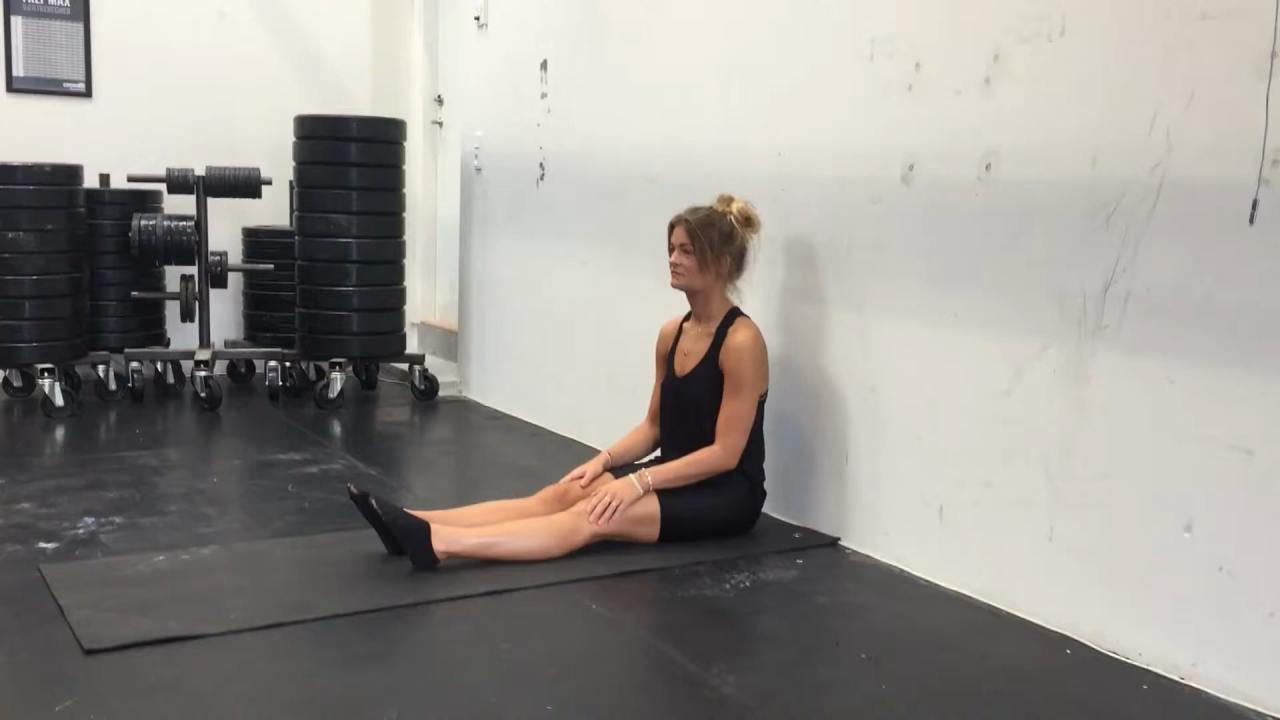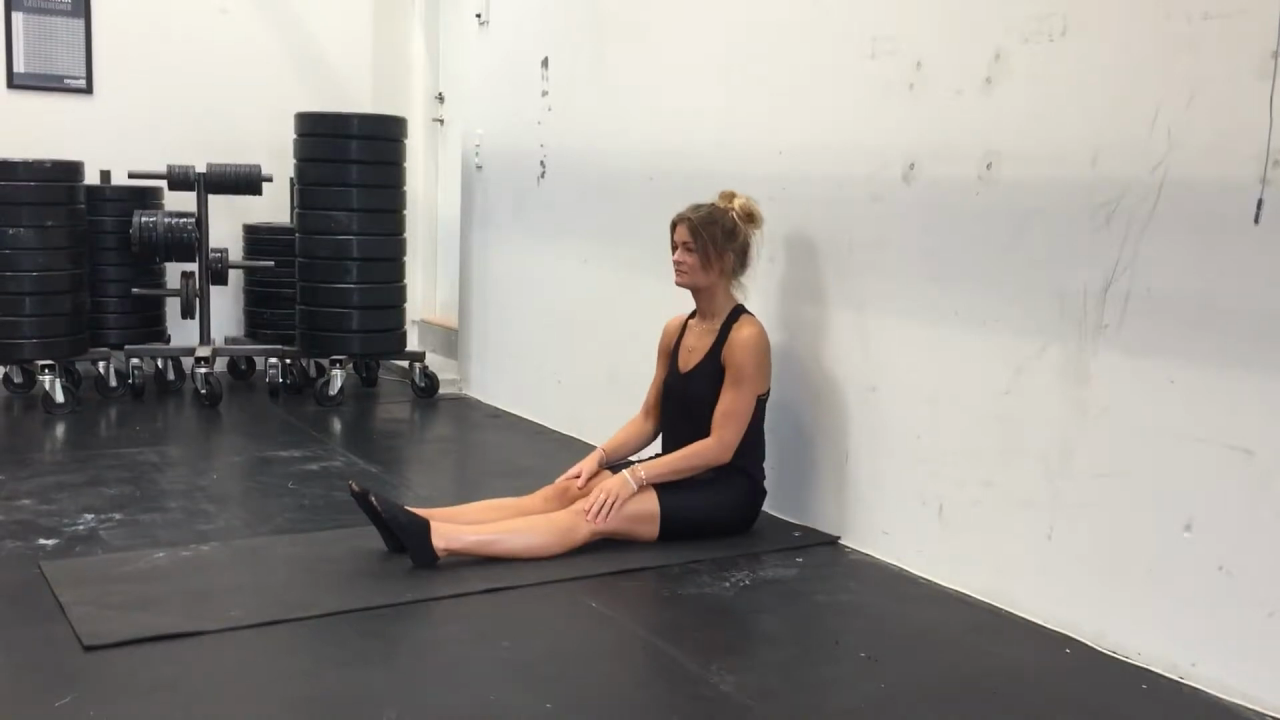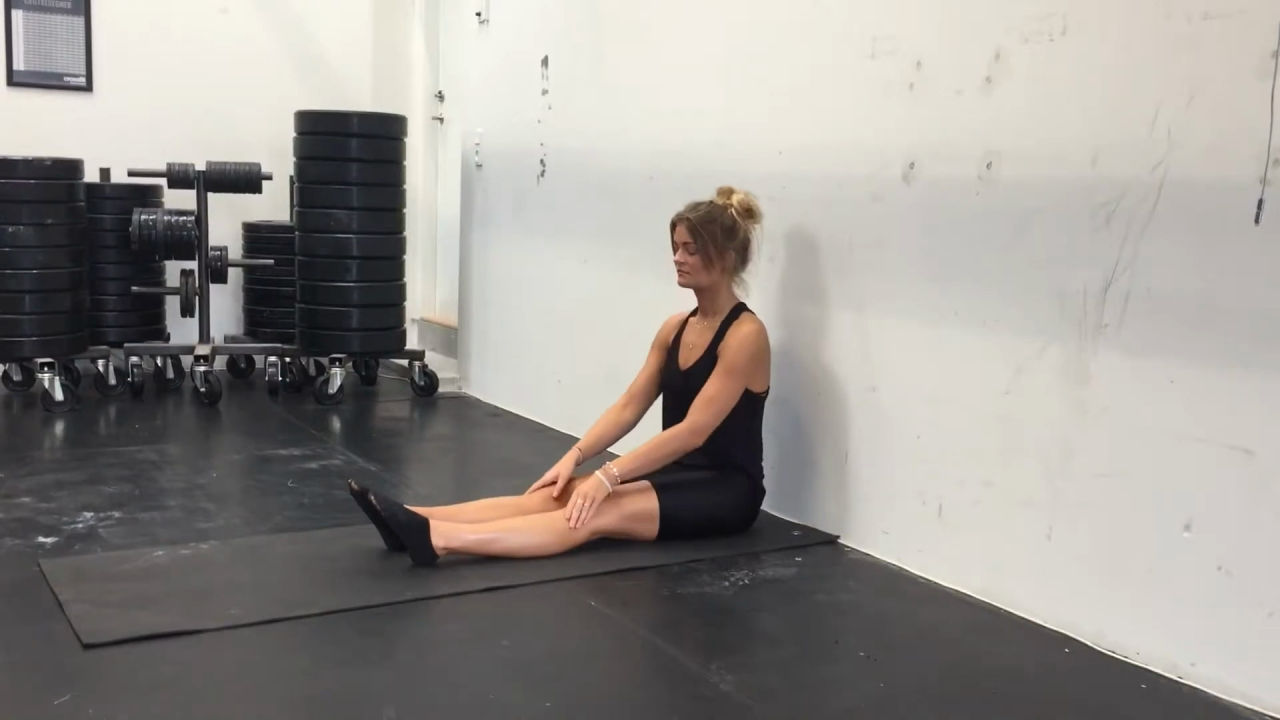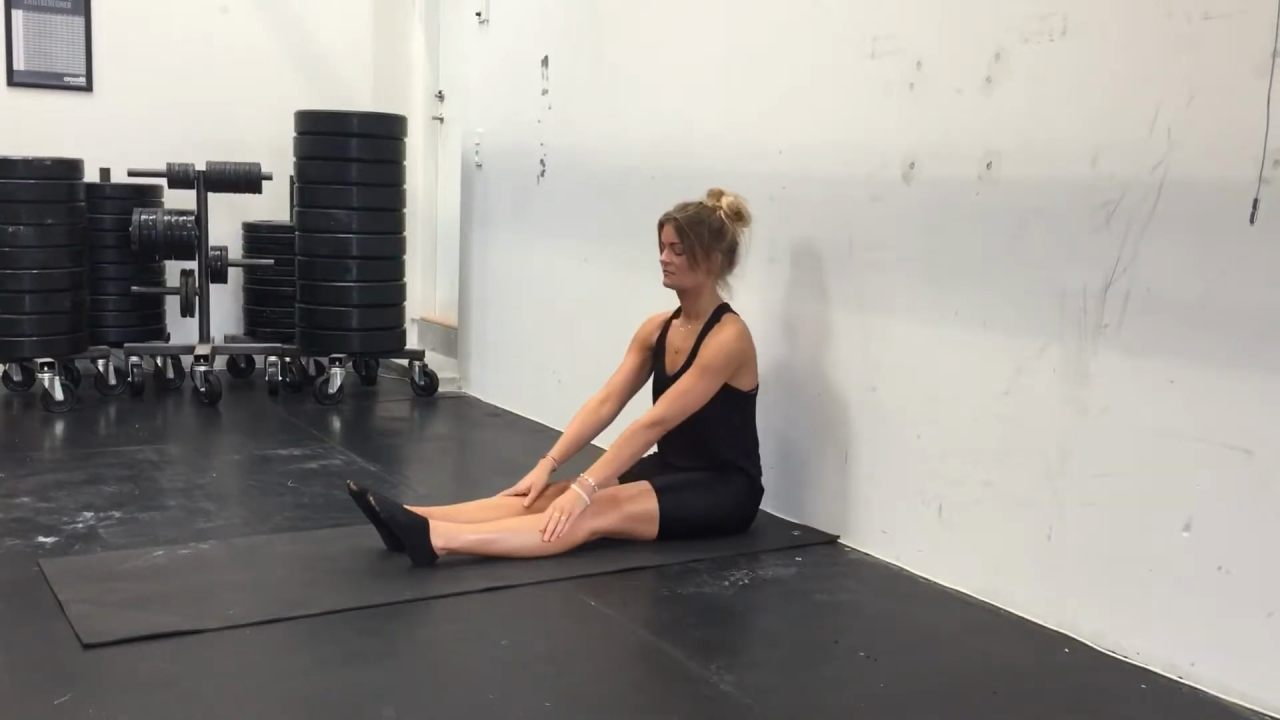
dt=0.4s
person 1, frame 1
left shoulder: (741, 341)
right shoulder: (672, 333)
left elbow: (725, 452)
left wrist: (638, 482)
right wrist: (604, 460)
left hip: (727, 493)
right hip: (677, 475)
left knee: (595, 515)
right knee: (561, 494)
left ankle: (438, 543)
right ankle: (421, 527)
person 1, frame 2
left shoulder: (745, 338)
right shoulder: (676, 330)
left elbow: (720, 446)
right elbow: (649, 420)
left wrist: (633, 477)
right wrist: (598, 456)
left hip: (727, 491)
right hip: (678, 474)
left knee: (595, 515)
right knee: (562, 493)
left ankle: (437, 540)
right ankle: (419, 524)
person 1, frame 3
left shoulder: (745, 335)
right shoulder: (676, 328)
left elbow: (694, 430)
right elbow: (628, 406)
left wrist: (607, 477)
right wrist: (574, 456)
left hip: (726, 490)
right hip: (675, 472)
left knee: (599, 512)
right knee: (559, 496)
left ankle: (436, 539)
right ankle: (416, 521)
person 1, frame 4
left shoulder: (728, 337)
right shoulder: (659, 327)
left elbow: (655, 423)
right elbow: (604, 403)
left wrist: (583, 489)
right wrist: (547, 466)
left hip: (724, 489)
right hip: (669, 470)
left knee: (598, 511)
right knee: (553, 497)
left ankle: (436, 540)
right ankle: (416, 521)
